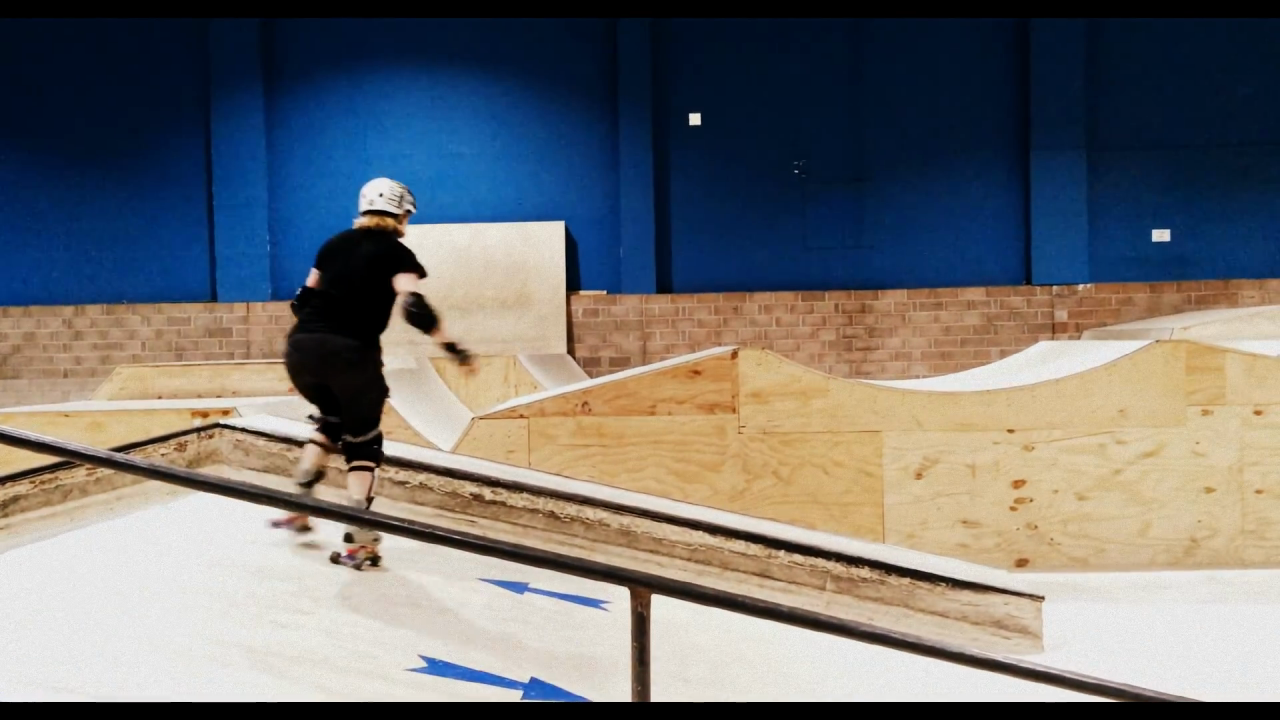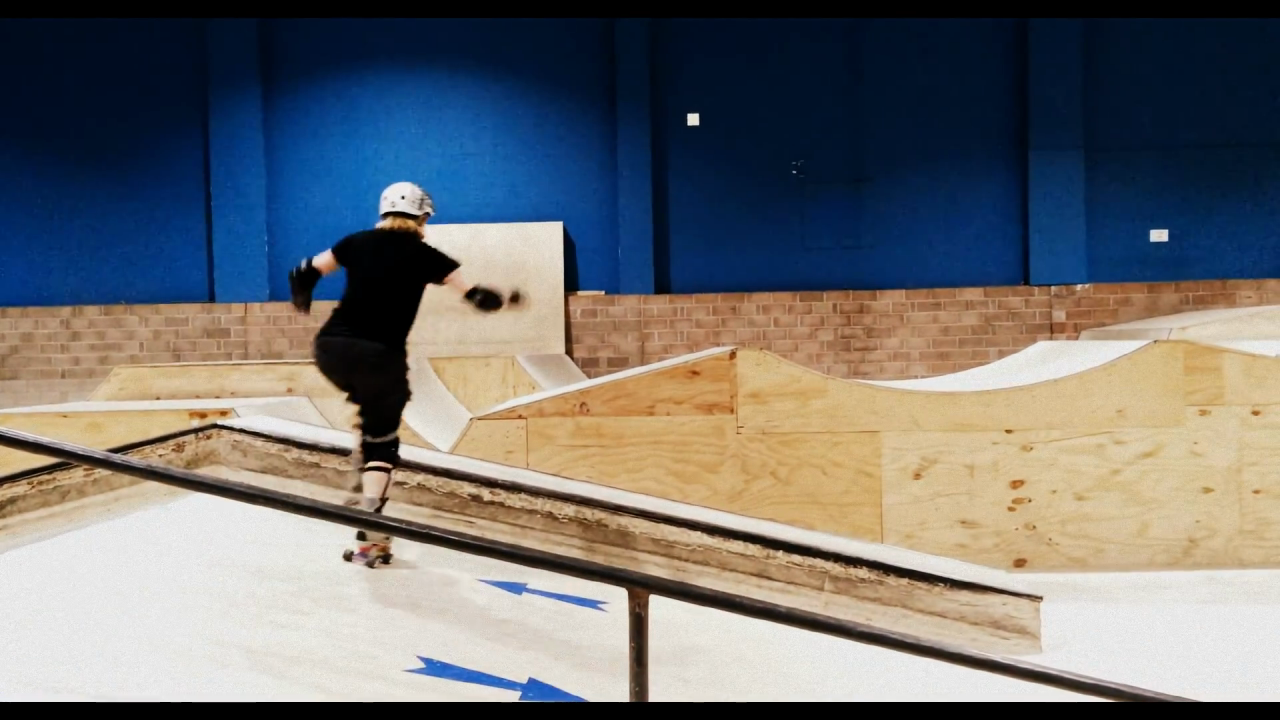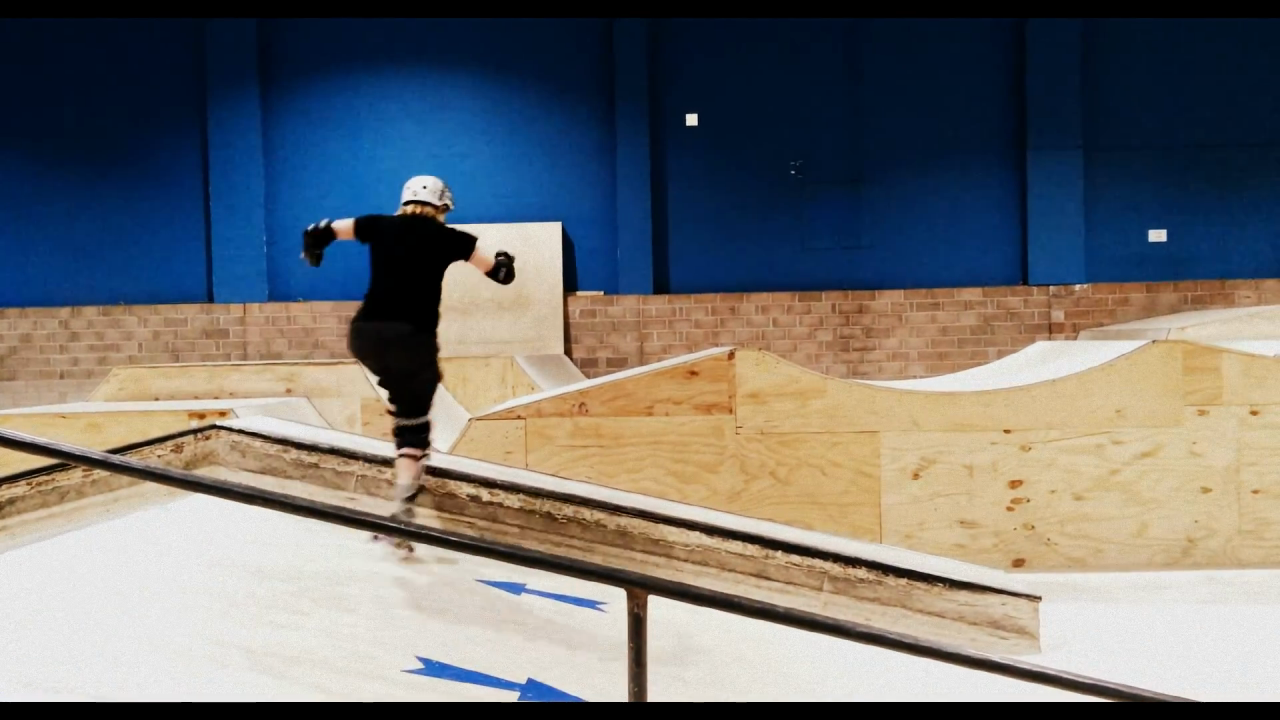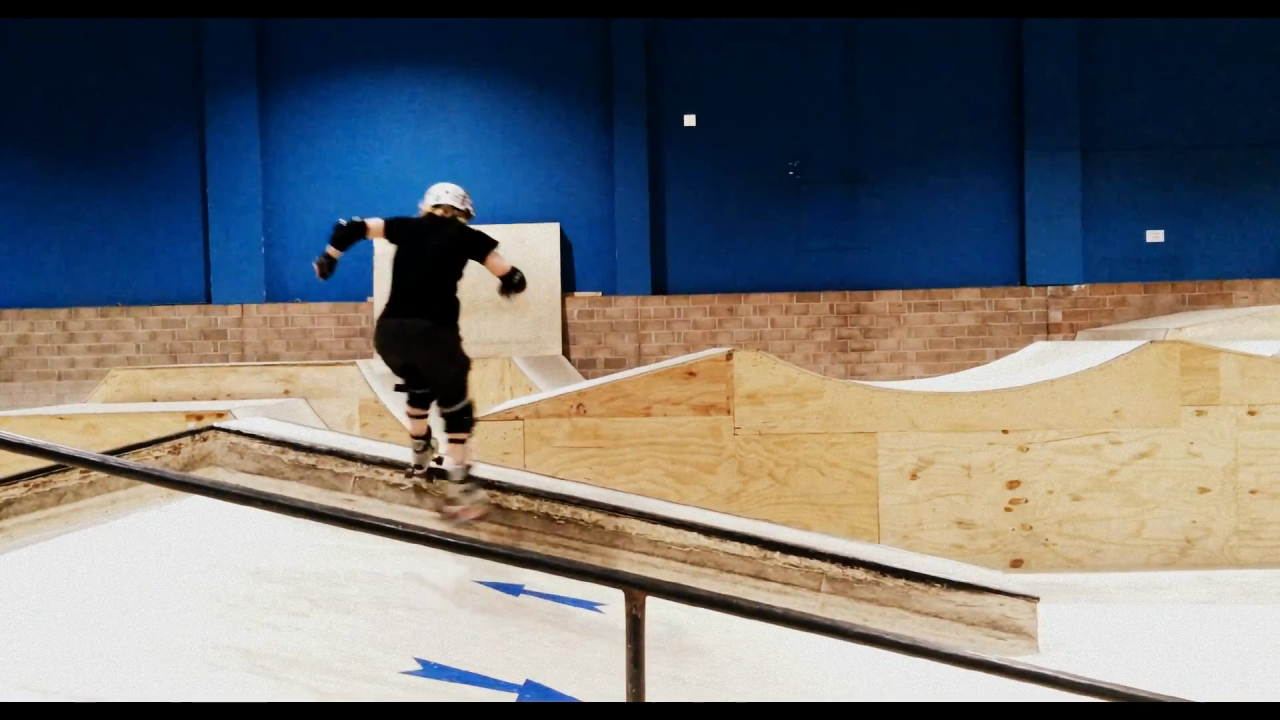
dt=0.1s
person 1, frame 1
left shoulder: (336, 243)
right shoulder: (394, 254)
left elbow: (305, 298)
right elbow: (413, 305)
right wrist: (450, 344)
left hip: (302, 347)
right hip: (351, 353)
left knee: (333, 422)
right knee: (362, 443)
right ankle: (358, 539)
person 1, frame 2
left shoulder: (358, 242)
right shoulder: (423, 254)
left elbow: (306, 272)
right elbow: (474, 296)
left wrist: (301, 294)
right wrist: (506, 298)
left hip: (330, 347)
right hip: (378, 354)
left knee: (371, 412)
right knee: (382, 441)
left ankle: (366, 486)
right ankle: (371, 535)
person 1, frame 3
left shoulder: (380, 226)
right shoulder: (447, 236)
left elbow: (322, 232)
right elbow: (500, 270)
left wrist: (313, 254)
right wrist: (504, 260)
left hip: (365, 334)
right hip: (412, 337)
left knee: (402, 393)
right knee: (416, 425)
left ankle: (411, 471)
right ankle: (399, 512)
person 1, frame 4
left shoulder: (406, 227)
right shoulder: (466, 237)
left elbow: (350, 227)
right elbow: (512, 279)
left wrist: (328, 259)
right wrist: (509, 285)
left hip: (389, 331)
right hip: (434, 334)
left knee: (419, 391)
right knee: (457, 412)
left ankle: (420, 461)
right ankle: (461, 494)
